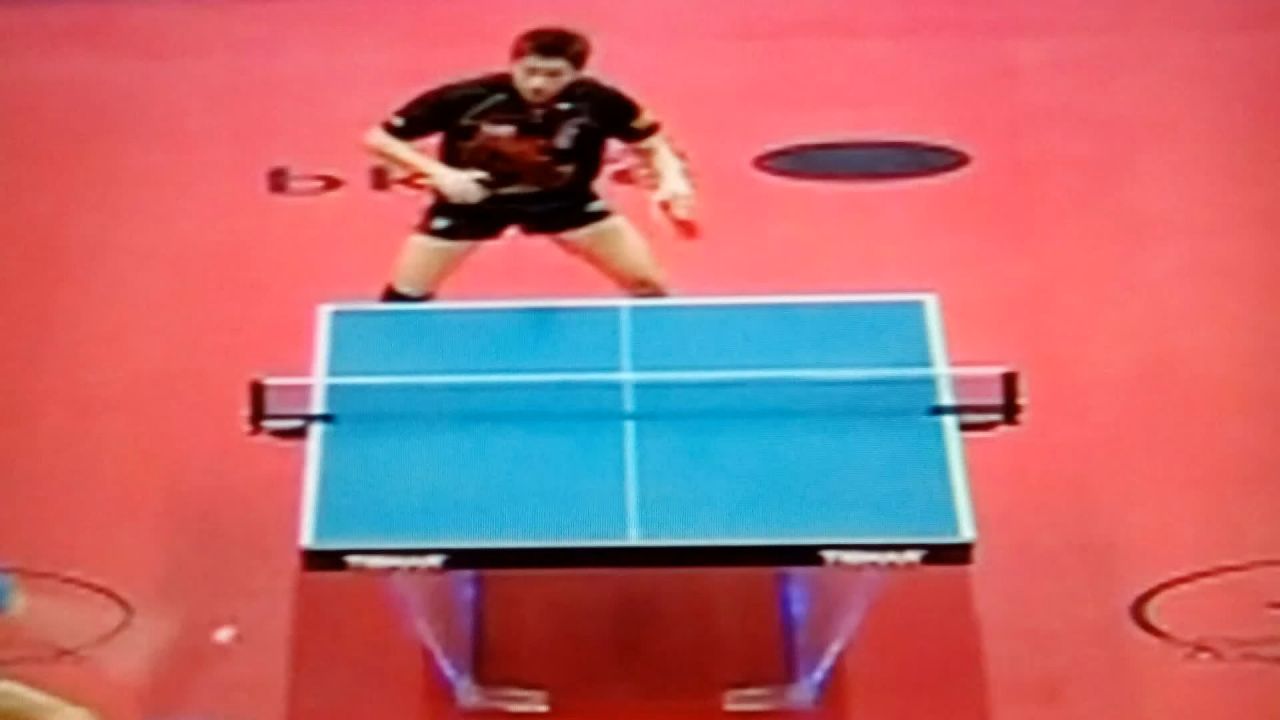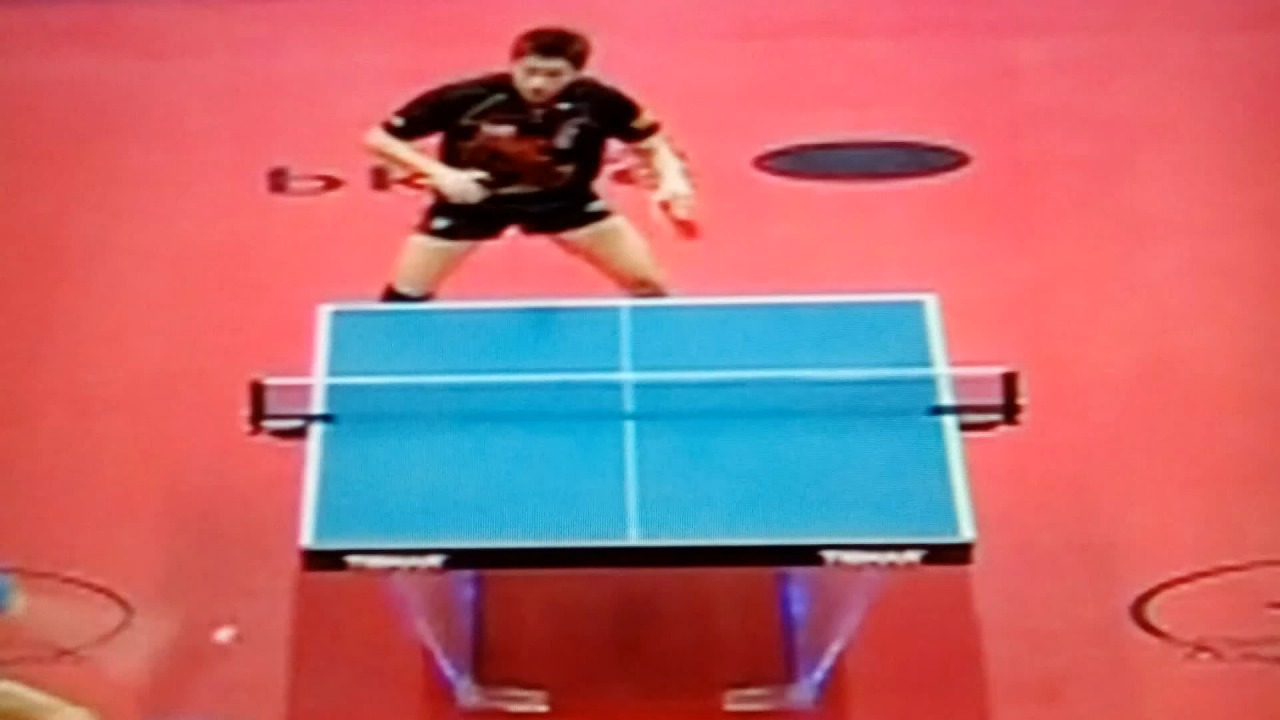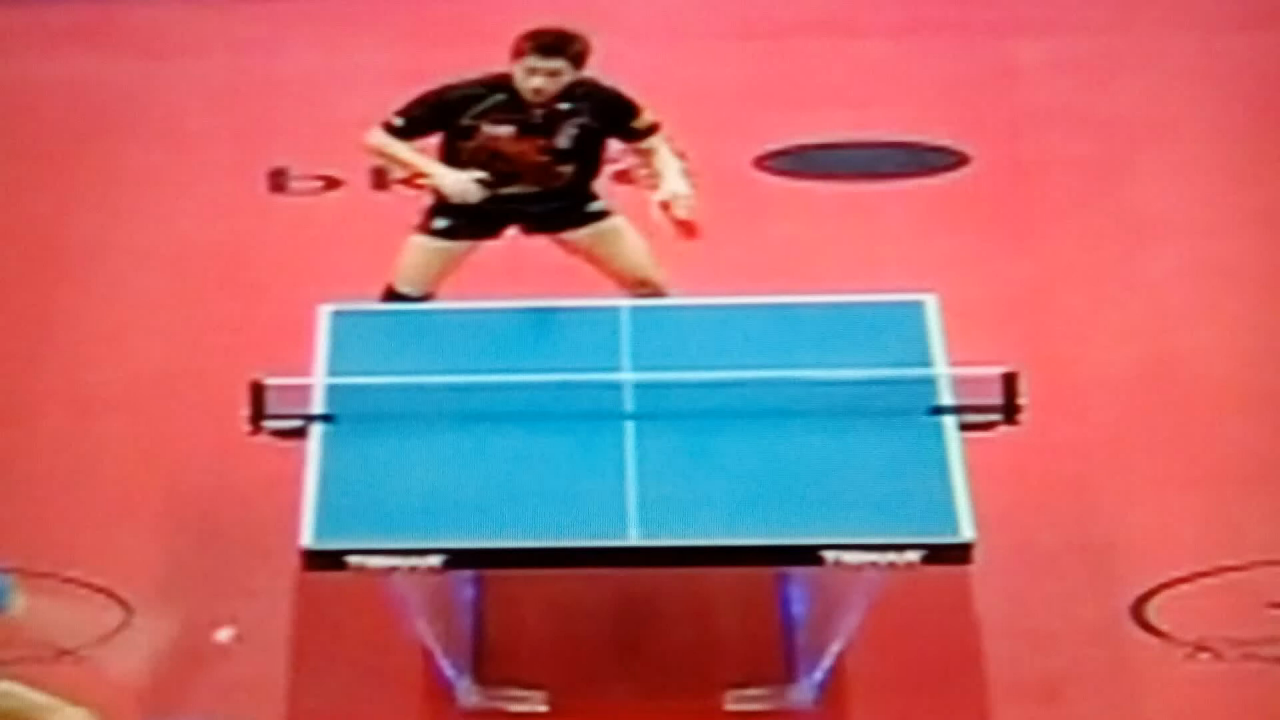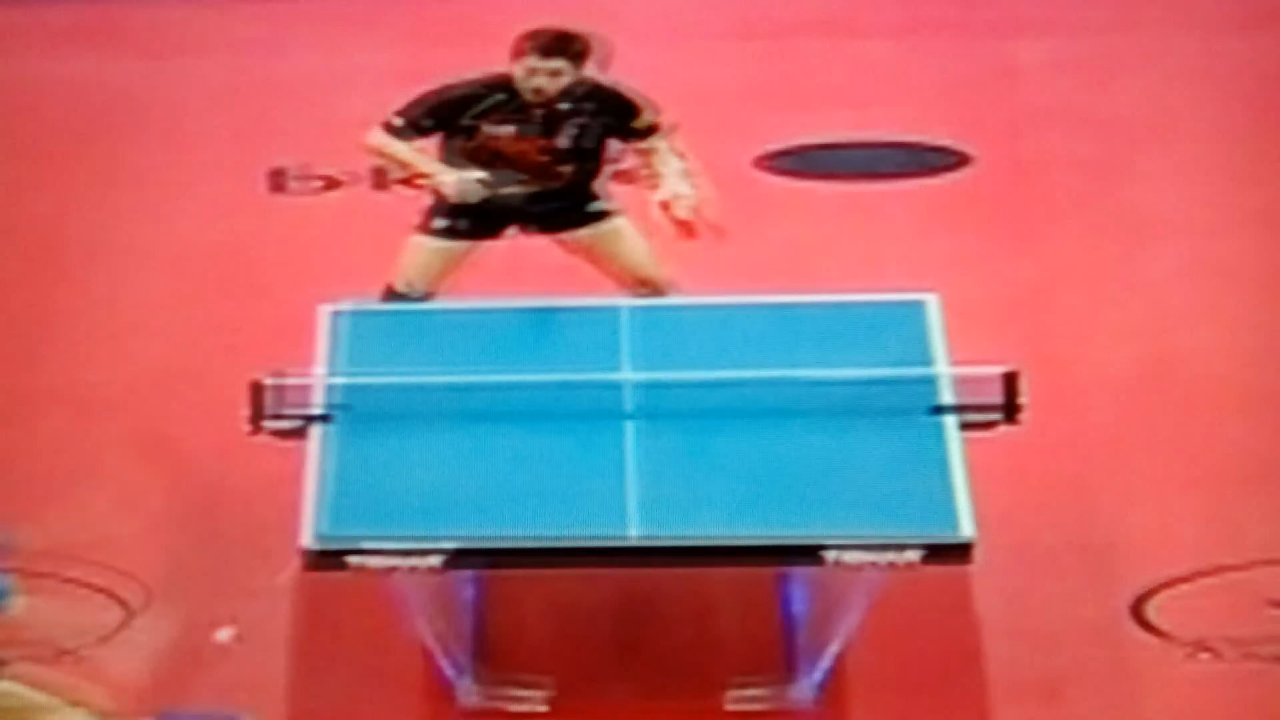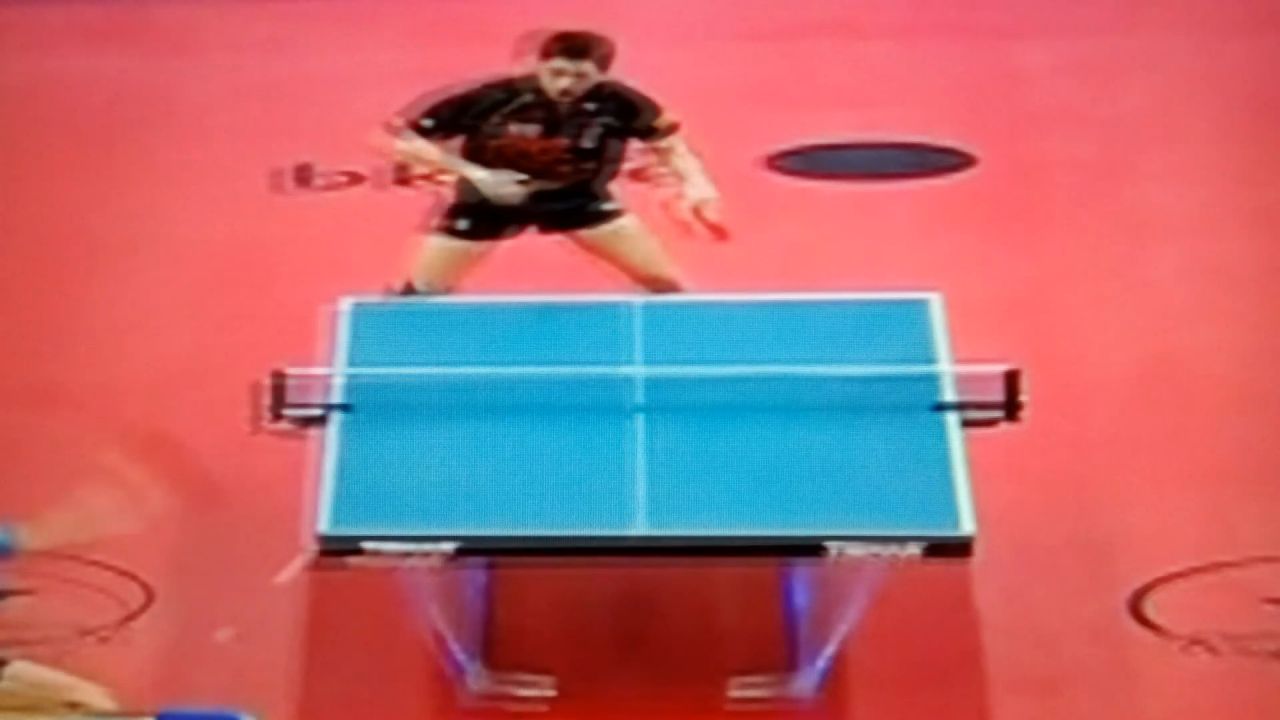
dt=0.7s
person 1, frame 1
left shoulder: (600, 101)
right shoulder: (463, 97)
left elbow: (651, 144)
right elbow: (379, 138)
left wrist: (671, 179)
right wrist: (439, 173)
left hip: (565, 198)
right hip: (472, 199)
left knee: (647, 283)
right knee: (406, 294)
person 1, frame 2
left shoulder: (599, 101)
right shoulder: (464, 97)
left elbow: (651, 146)
right elbow: (379, 138)
left wrist: (671, 179)
right wrist: (439, 173)
left hip: (564, 199)
right hip: (472, 200)
left knee: (646, 283)
right knee: (406, 295)
person 1, frame 3
left shoulder: (600, 101)
right shoulder: (464, 97)
left elbow: (651, 145)
right elbow: (378, 138)
left wrist: (671, 179)
right wrist: (439, 173)
left hip: (564, 199)
right hip: (471, 200)
left knee: (647, 283)
right knee: (406, 295)
person 1, frame 4
left shoulder: (603, 101)
right shoulder: (471, 97)
left elbow: (653, 144)
right elbow: (381, 138)
left wrist: (673, 181)
right wrist: (442, 173)
left hip: (566, 198)
right hip: (476, 199)
left knee: (651, 283)
right knee: (406, 294)
person 1, frame 5
left shoulder: (619, 102)
right shoulder: (492, 99)
left elbow: (668, 143)
right elbow: (402, 140)
left wrist: (695, 182)
right wrist: (475, 174)
left hip: (578, 197)
right hip: (489, 199)
left knee: (665, 282)
right knee: (422, 292)
